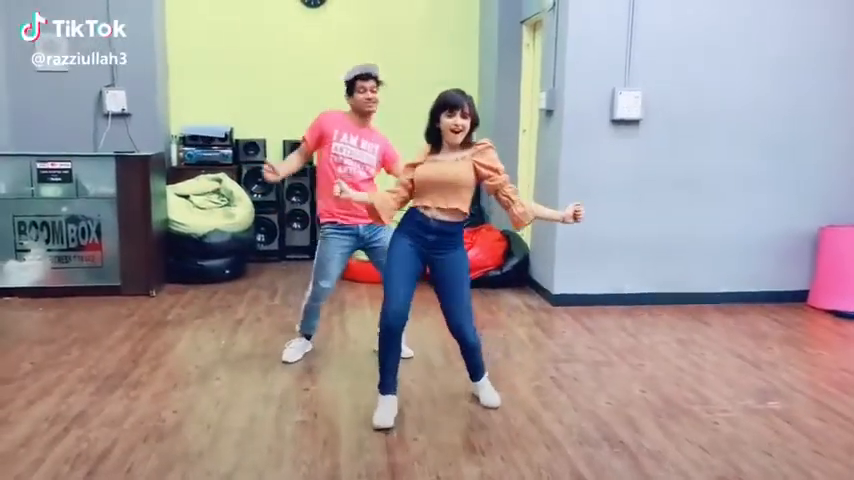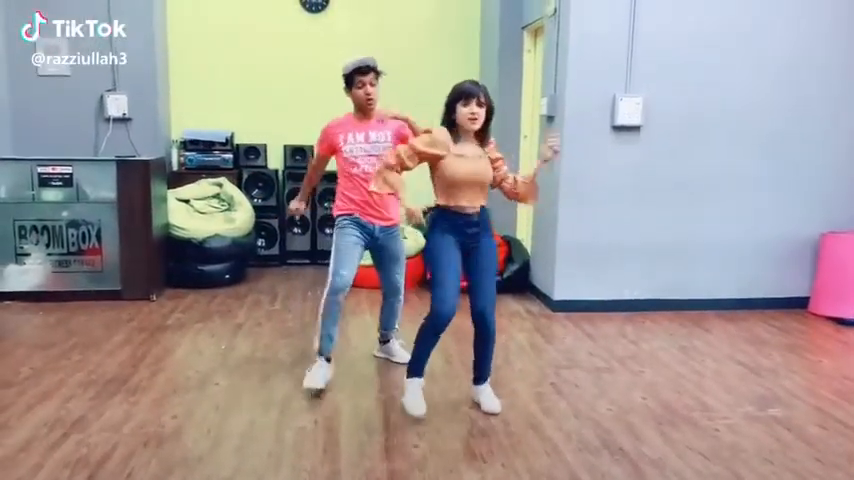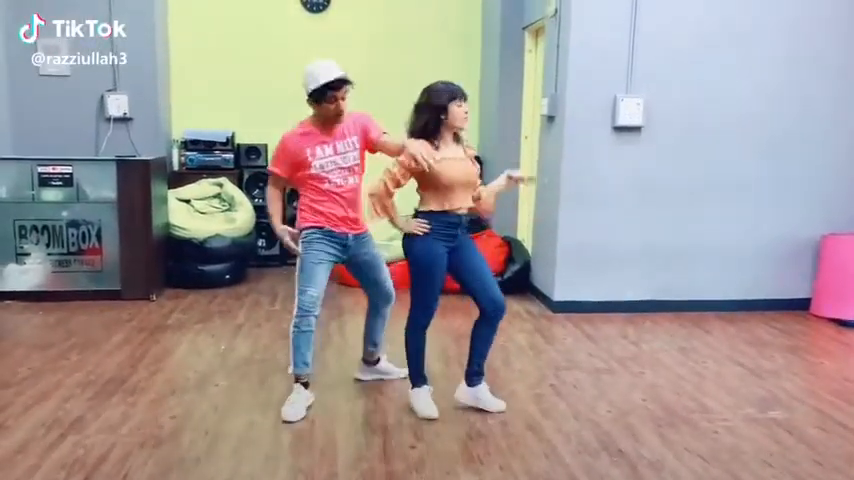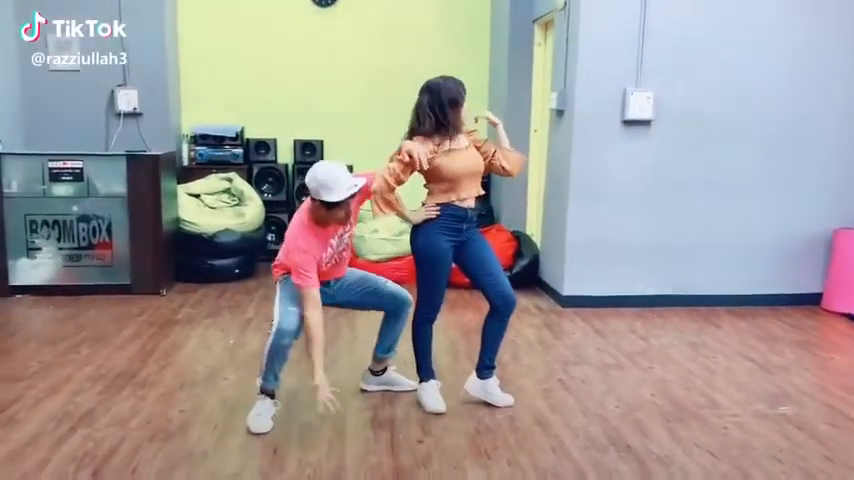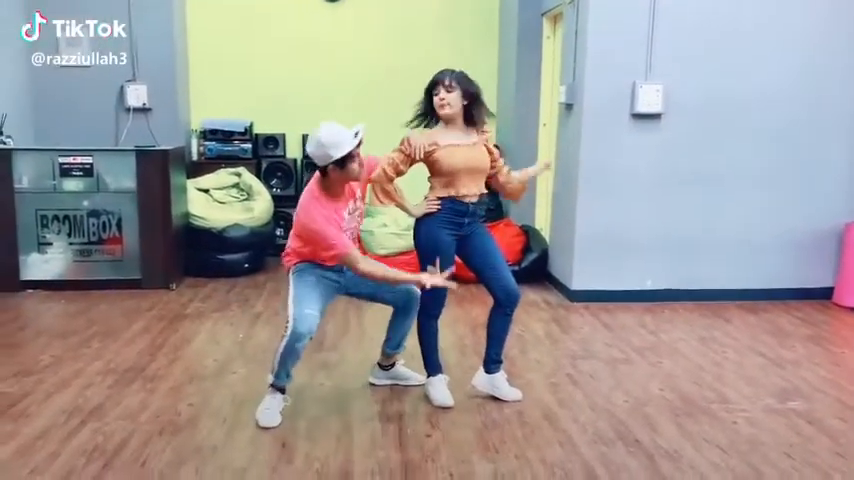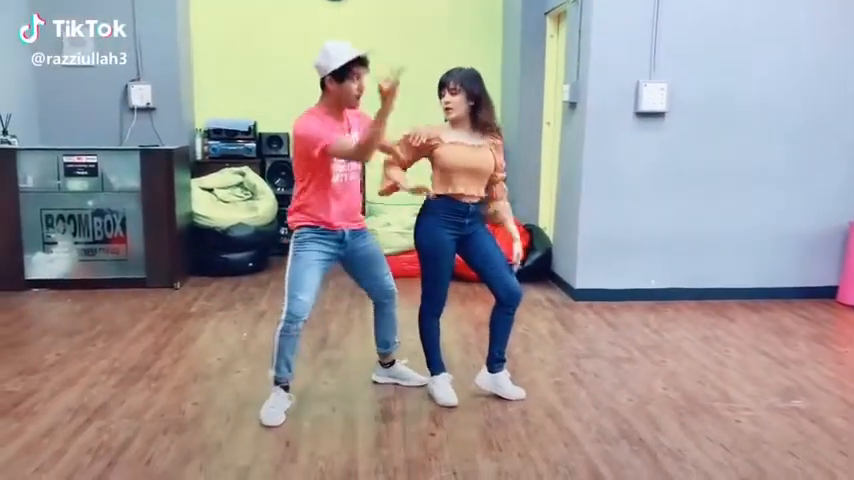
dt=0.4s
person 1, frame 1
left shoulder: (480, 154)
right shoulder: (423, 157)
left elbow: (510, 198)
right elbow: (397, 195)
left wrist: (559, 215)
right wrist: (354, 195)
left hip: (450, 242)
right hip: (410, 236)
left knee: (462, 328)
right knee: (393, 319)
left ankle: (480, 379)
right ankle: (387, 397)
person 1, frame 2
left shoulder: (489, 149)
right shoulder: (438, 141)
left elbow: (515, 190)
right elbow: (390, 165)
left wrist: (541, 162)
left hip: (481, 230)
right hip: (445, 228)
left knee: (485, 313)
right knee: (443, 310)
left ankle: (481, 385)
right ankle: (413, 378)
person 1, frame 3
left shoulder: (463, 151)
right shoulder: (421, 150)
right elbow: (380, 191)
left wrist: (507, 179)
right wrist: (403, 225)
left hip: (460, 235)
right hip: (431, 235)
left knee: (493, 305)
right knee: (422, 314)
left ankle: (472, 386)
right ankle: (418, 389)
person 1, frame 4
left shoulder: (469, 140)
right shoulder: (421, 147)
left elbow: (509, 165)
right elbow: (382, 186)
left wrist: (498, 127)
right wrist: (410, 217)
left hip: (469, 227)
right hip: (437, 228)
left knee: (504, 300)
right knee: (428, 309)
left ankle: (483, 378)
right ankle: (427, 383)
person 1, frame 5
left shoulder: (480, 137)
right shoulder: (426, 140)
left elbow: (501, 182)
right elbow: (382, 176)
left wrist: (534, 171)
right wrist: (411, 209)
left hip: (473, 221)
right hip: (439, 223)
left knee: (508, 294)
right knee: (433, 303)
left ankle: (490, 373)
right ankle: (434, 378)
person 1, frame 6
left shoulder: (491, 141)
right shoulder: (431, 136)
left elbow: (496, 190)
right elbow: (393, 165)
left wrist: (514, 233)
right wrist: (406, 184)
left hip: (474, 221)
right hip: (438, 219)
left knee: (510, 292)
right knee: (434, 303)
left ankle: (494, 372)
right ankle: (438, 376)
person 2, frame 1
left shoulder: (381, 141)
right shoulder: (328, 122)
right elbow: (301, 156)
right wrist: (280, 172)
left hip: (374, 224)
right hip: (337, 225)
right knee: (321, 287)
right ankle: (304, 337)
person 2, frame 2
left shoulder: (395, 124)
right shoulder: (335, 129)
right elbow: (317, 166)
right wrist: (301, 199)
left hip: (388, 223)
right hip: (351, 221)
left knee: (394, 288)
right knee: (338, 284)
left ankle: (386, 342)
right ankle: (323, 359)
person 2, frame 3
left shoulder: (357, 123)
right shoulder: (293, 141)
left elbow: (391, 147)
right elbow: (275, 187)
left wrist: (410, 146)
right wrist: (278, 223)
left hip: (357, 232)
right hip: (318, 234)
left knee: (382, 294)
right knee: (308, 306)
left ankle: (371, 361)
right ankle: (302, 387)
person 2, frame 4
left shoulder: (348, 193)
right shoulder: (301, 239)
right elbow: (312, 311)
right wrist: (319, 375)
left hip: (338, 276)
right hip: (298, 282)
left knee: (401, 300)
right knee: (286, 328)
left ankle: (378, 372)
right ankle: (266, 396)
person 2, frame 5
left shoulder: (355, 170)
right shoulder: (314, 214)
right elbow: (361, 268)
right wrist: (418, 278)
left hip: (347, 262)
right hip: (312, 268)
left knee: (410, 297)
right knee: (301, 329)
left ankle: (386, 366)
right ankle: (276, 392)
person 2, frame 6
left shoulder: (357, 119)
right shoulder: (308, 126)
right elbow: (357, 153)
right wrist: (386, 106)
left hip: (355, 230)
right hip: (314, 234)
left knee: (386, 294)
right knee: (296, 313)
left ankle: (387, 366)
right ankle: (281, 389)
